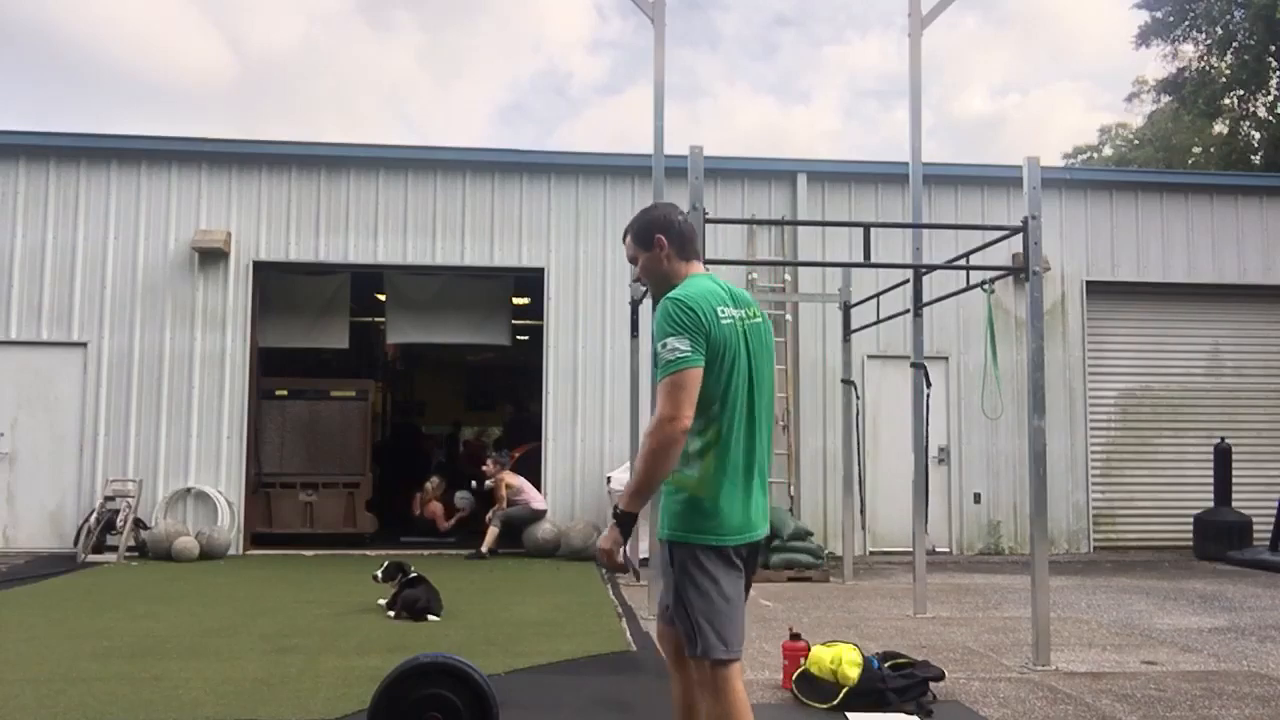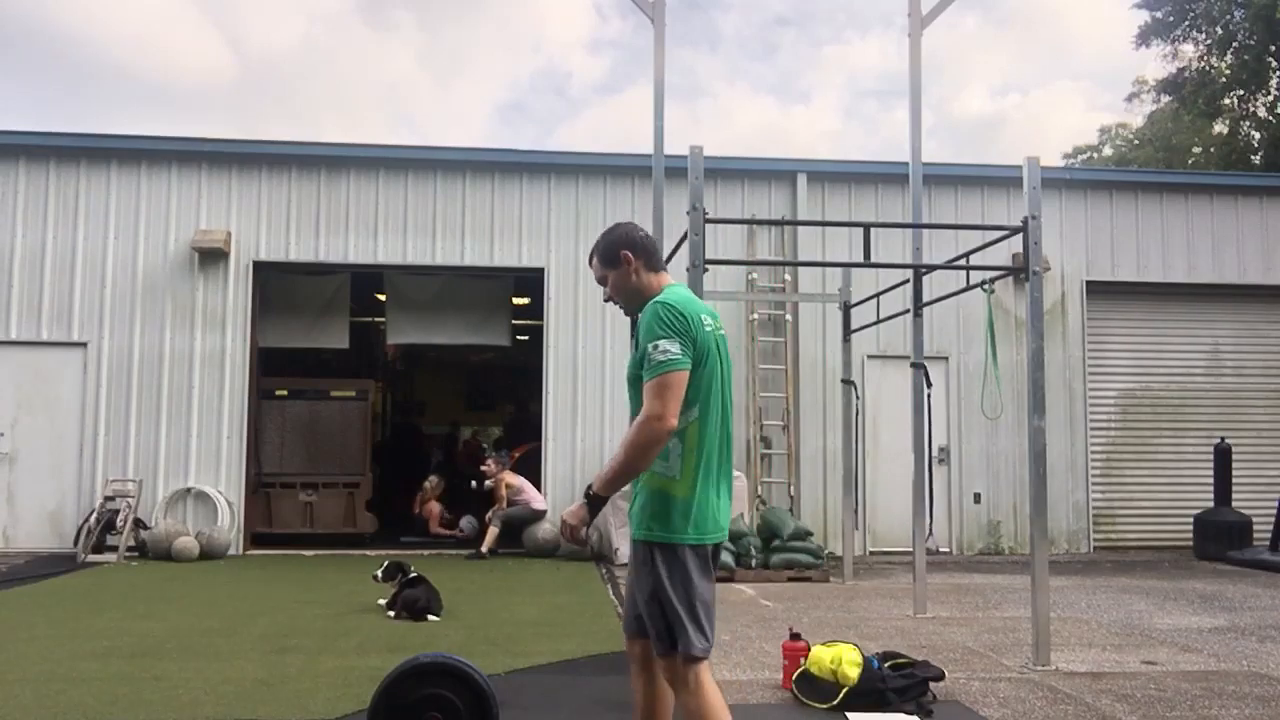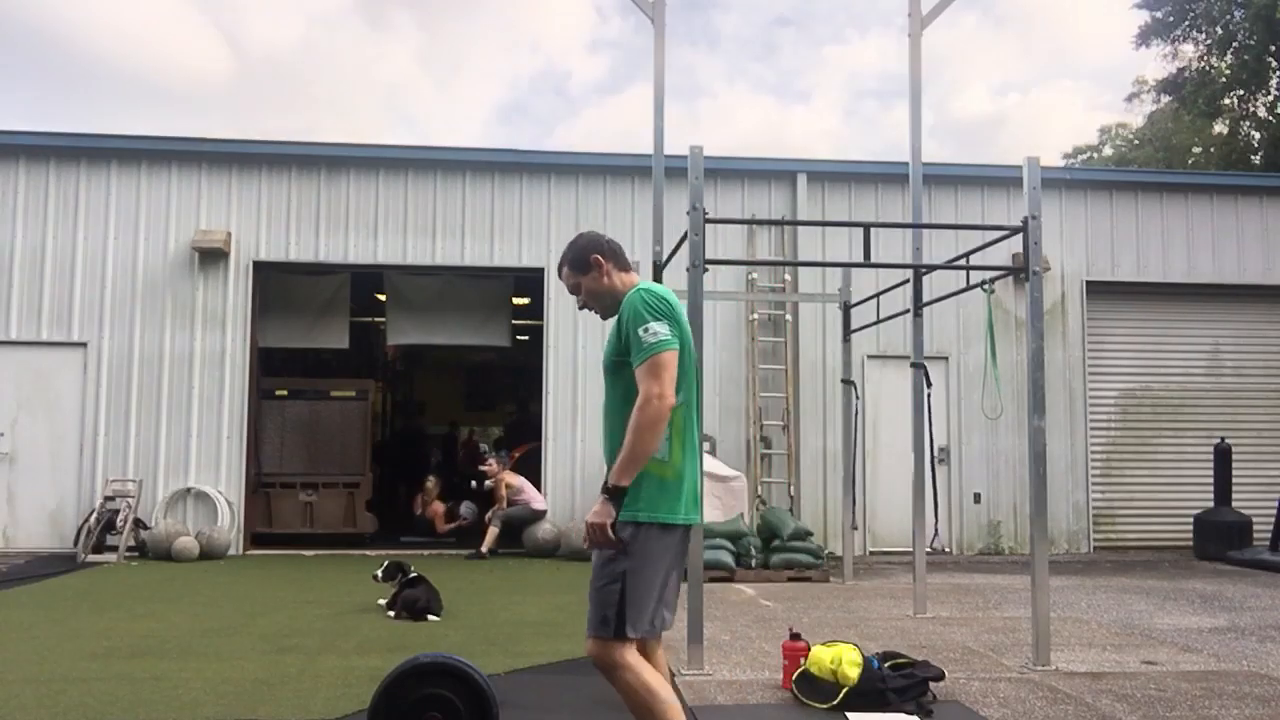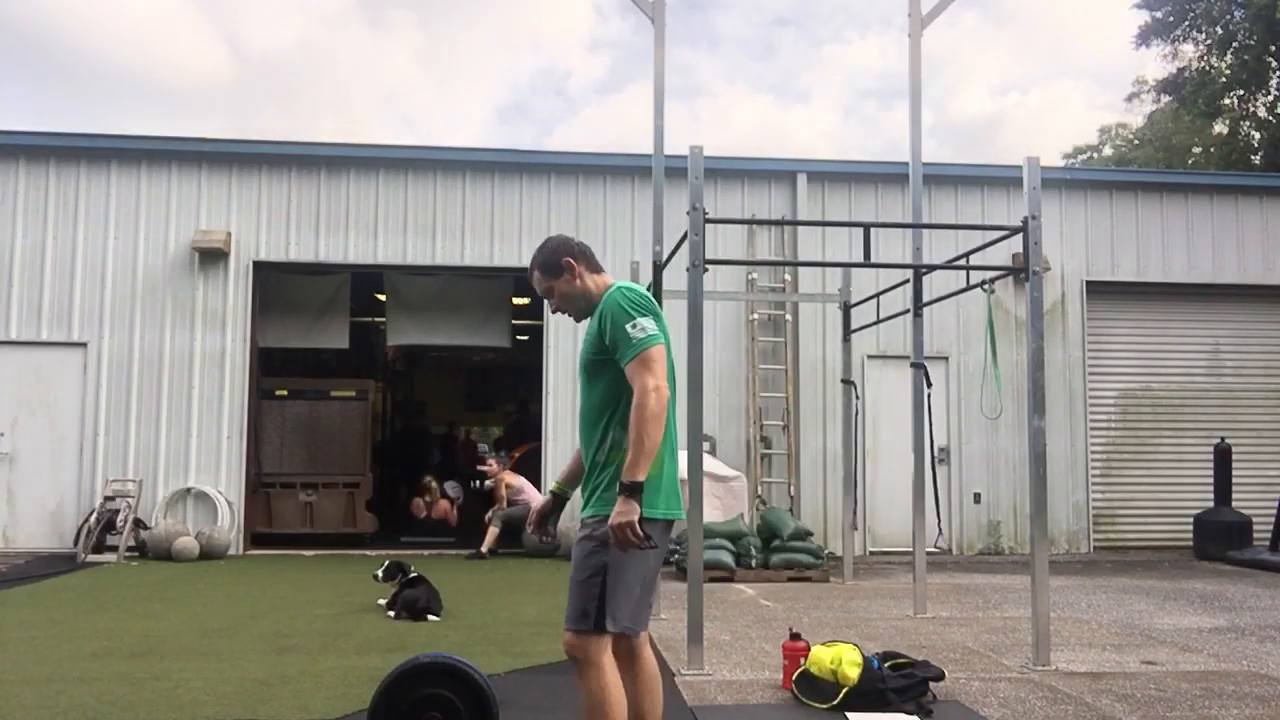
dt=0.2s
person 1, frame 1
left shoulder: (679, 307)
right shoulder: (747, 306)
left elbow: (673, 421)
right elbow: (762, 415)
left wrist: (622, 519)
left hip: (699, 515)
right hip: (743, 512)
left knee: (715, 664)
right knee: (675, 635)
person 1, frame 2
left shoulder: (663, 313)
right shoulder: (698, 312)
left elbow: (659, 420)
left wrist: (591, 500)
left hip: (671, 517)
right hip: (697, 509)
left knee: (686, 667)
right knee: (643, 645)
person 1, frame 3
left shoulder: (644, 302)
right shoulder: (649, 307)
left elbow: (656, 400)
left wrist: (610, 495)
right wrist: (617, 493)
left hip: (648, 502)
right hip: (657, 501)
left knee: (610, 648)
right knee: (637, 643)
person 1, frame 4
left shoulder: (622, 302)
right shoulder: (609, 315)
left elbow: (652, 394)
left wrist: (628, 492)
right wrist: (557, 494)
left hip: (627, 504)
right hip: (624, 502)
left knee: (586, 642)
right knee: (627, 638)
